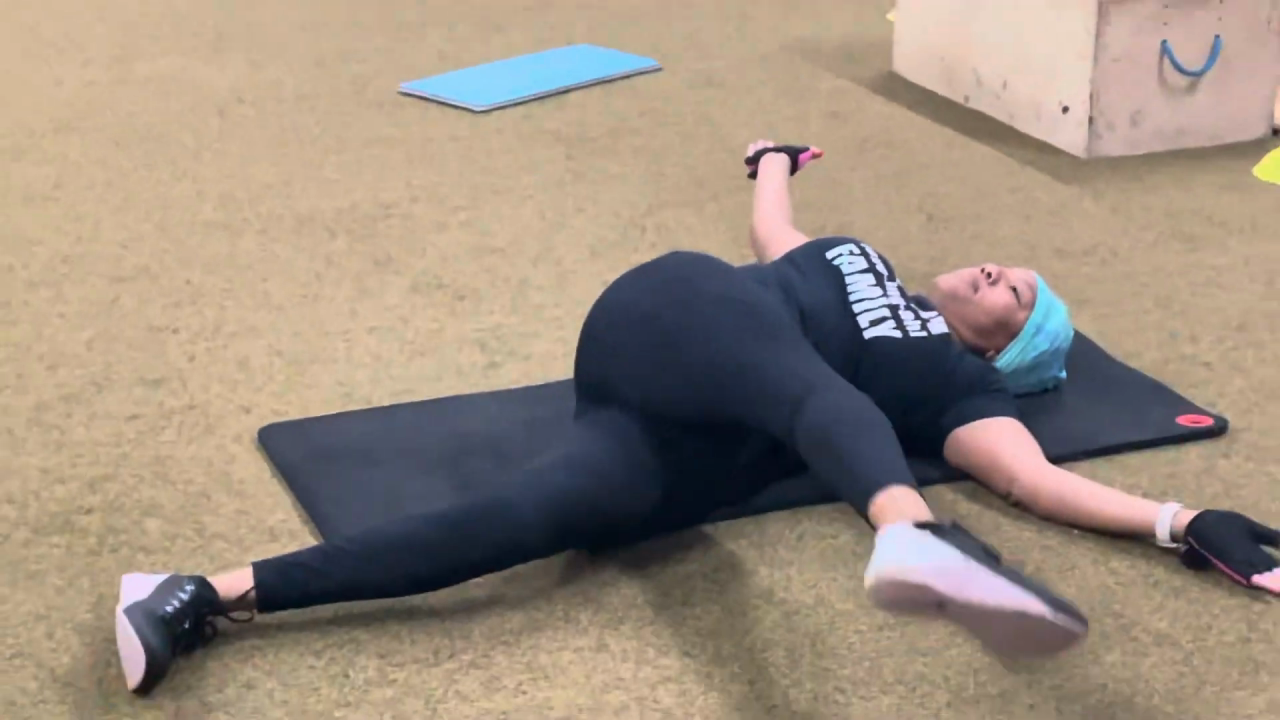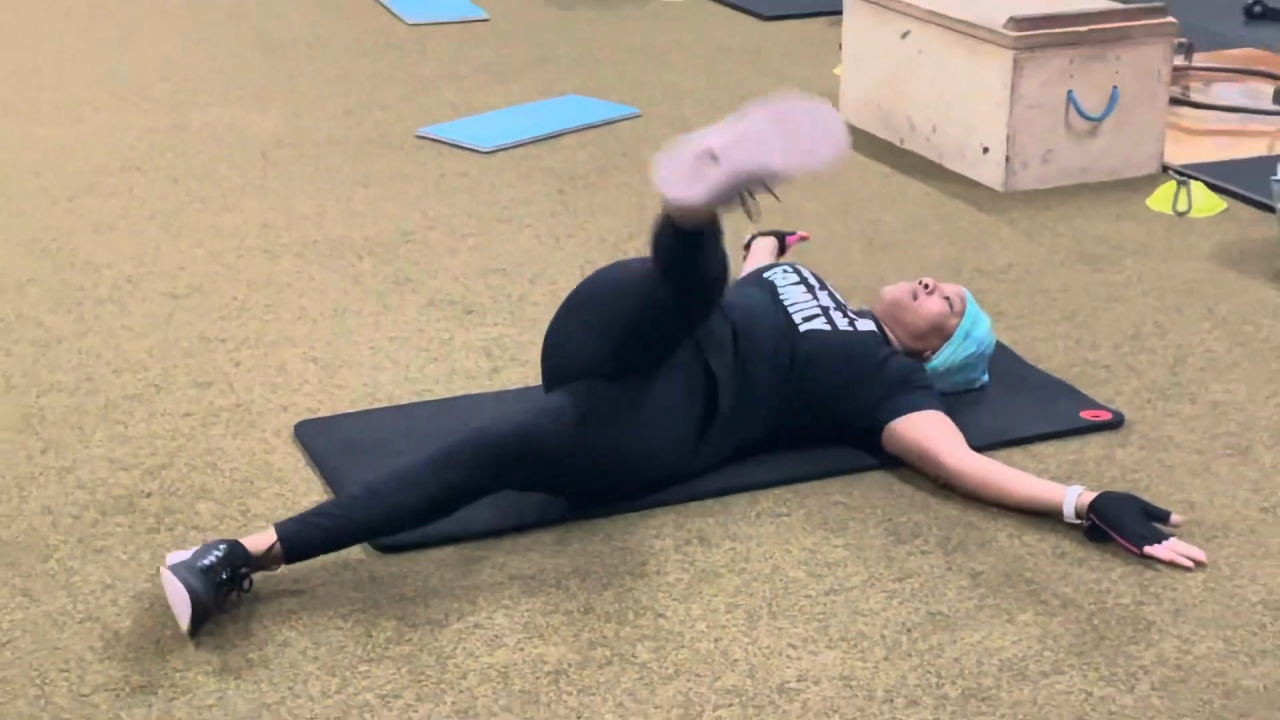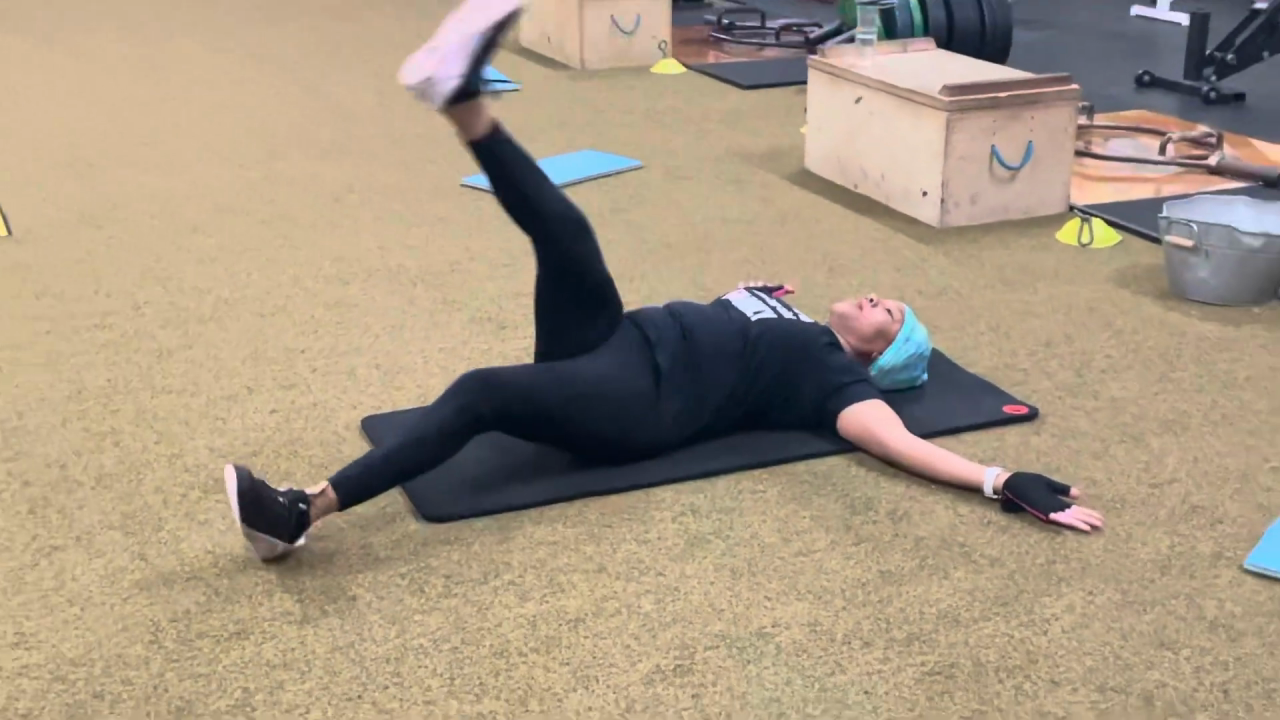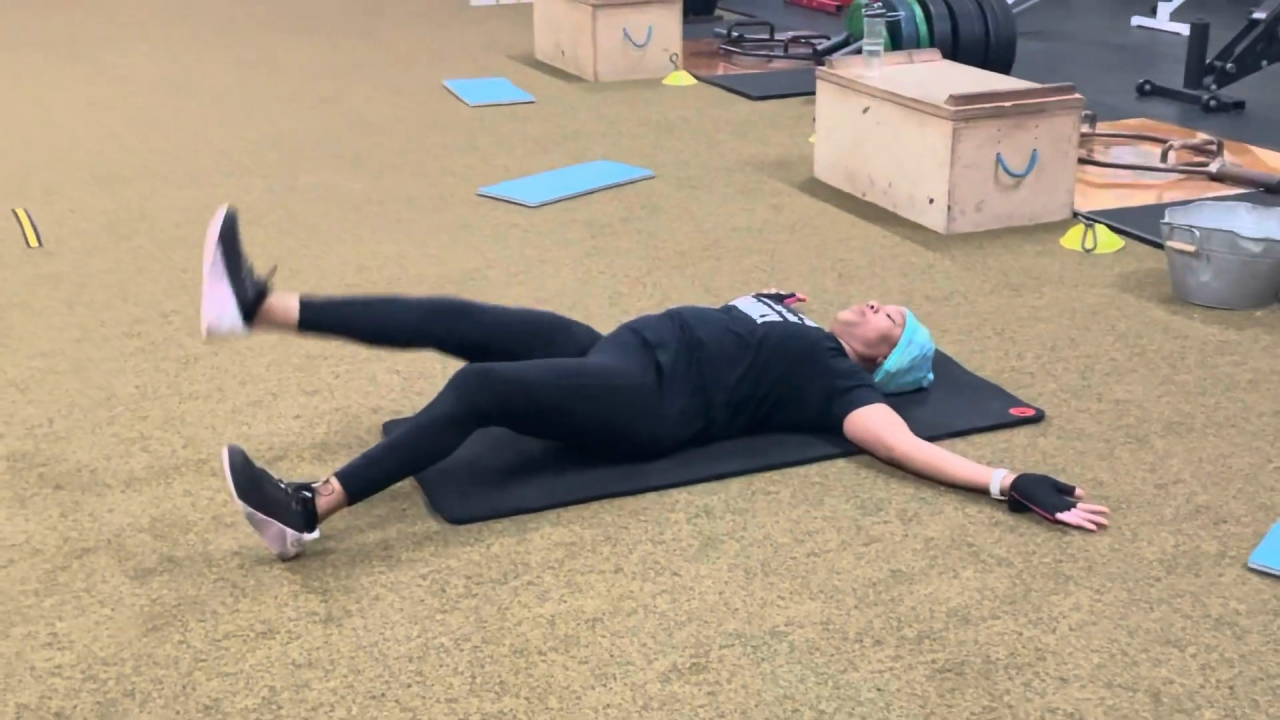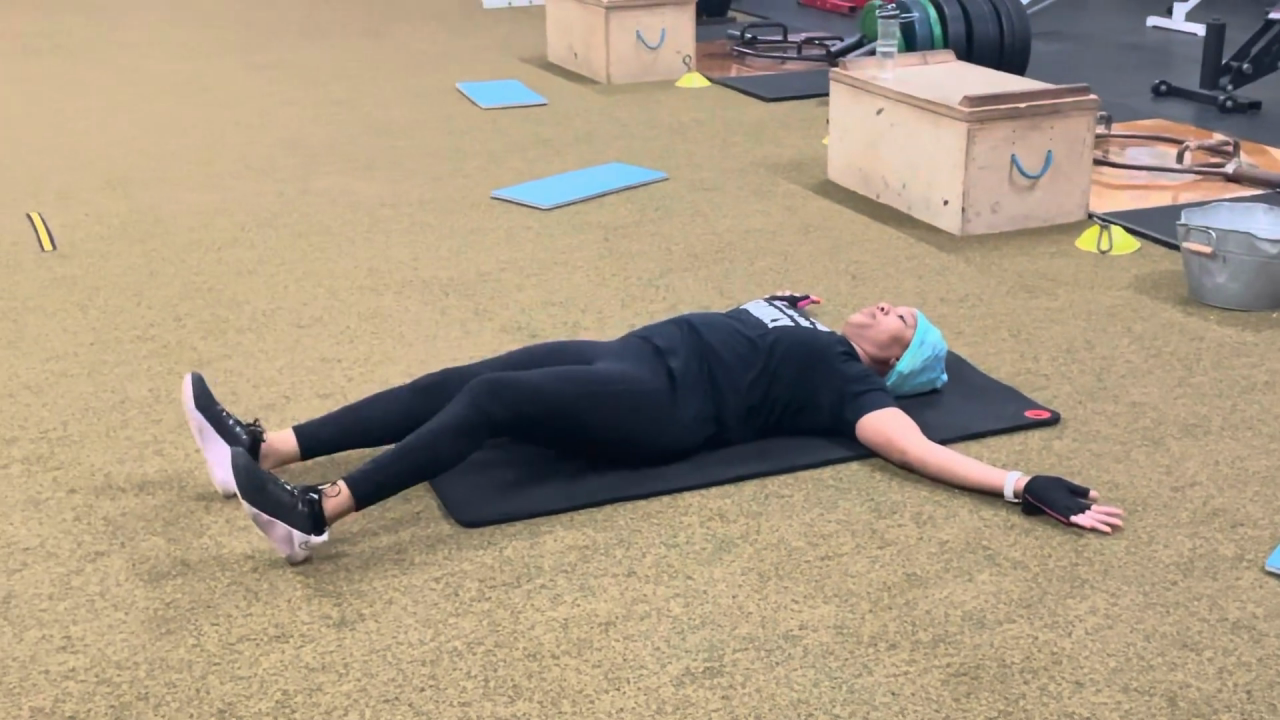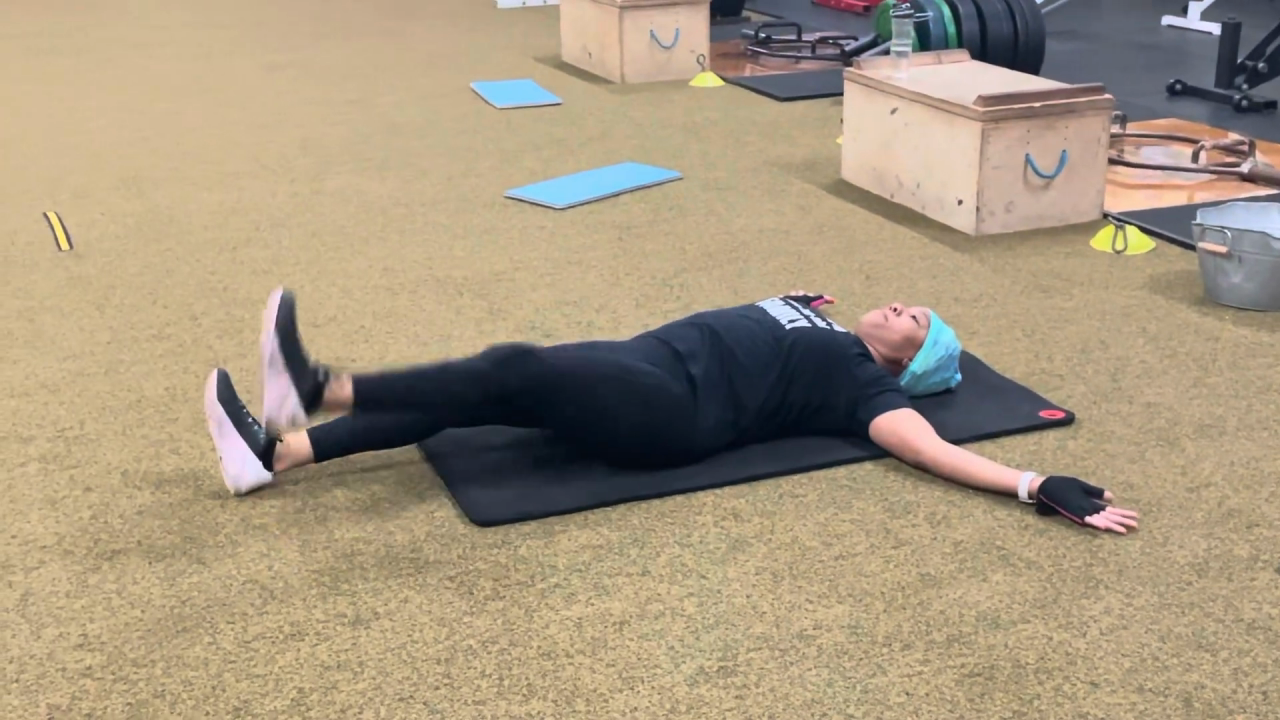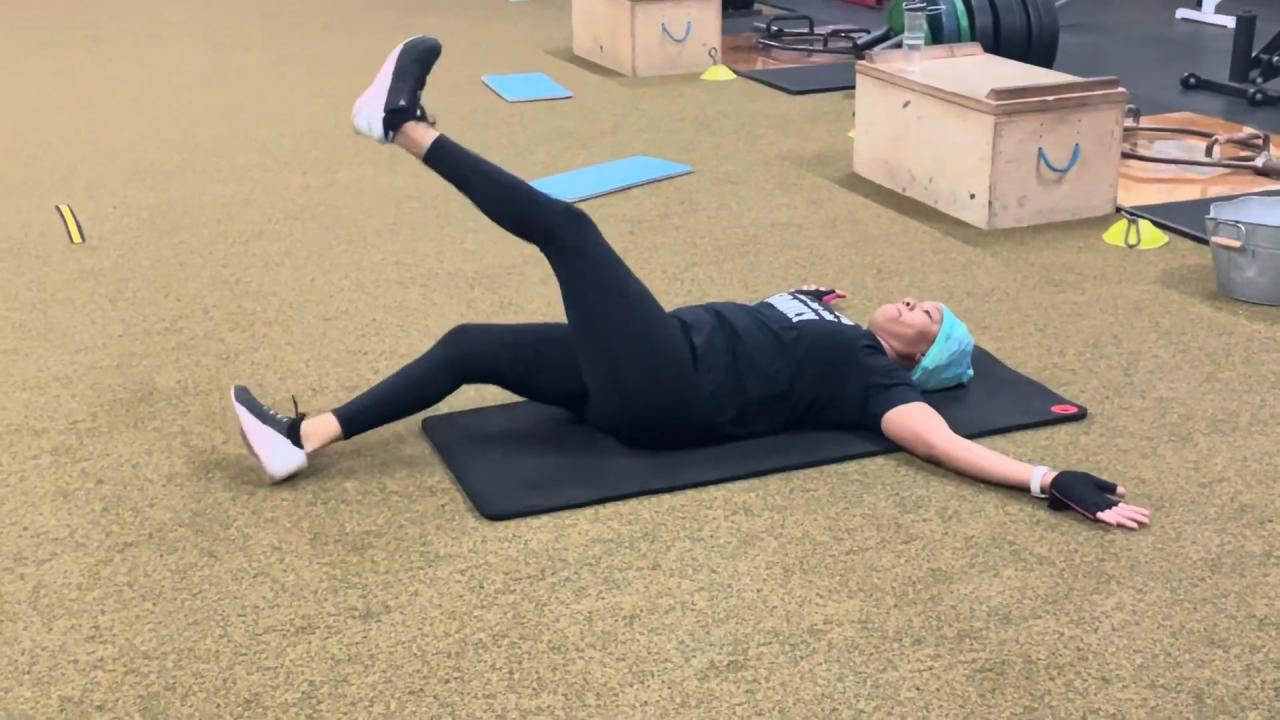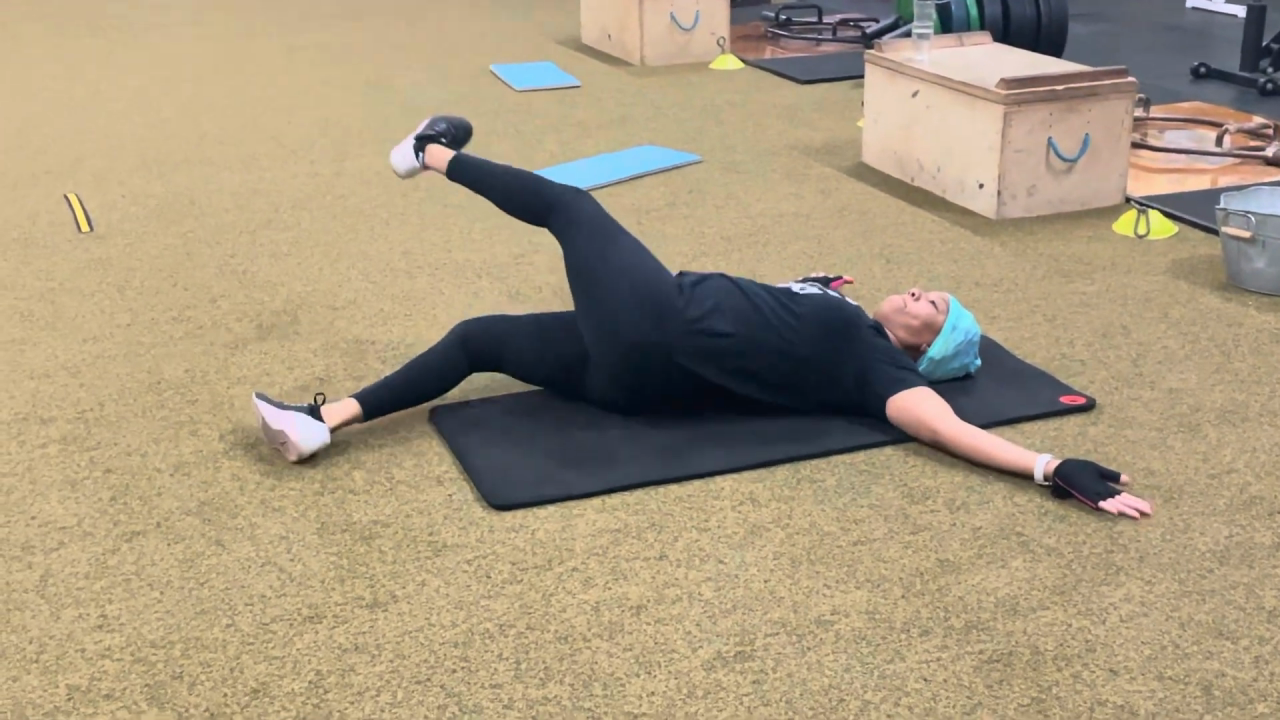
dt=0.4s
person 1, frame 1
left shoulder: (959, 385)
right shoulder: (853, 255)
left elbow: (1036, 483)
right elbow: (770, 236)
right wrist: (769, 164)
left hip: (689, 453)
right hip: (669, 313)
left knee: (530, 516)
right knee: (819, 393)
left ankle: (207, 598)
person 1, frame 2
left shoulder: (884, 380)
right shoulder: (800, 276)
left elbow: (962, 462)
left wrist: (1088, 500)
right wrist: (763, 244)
left hip: (653, 433)
right hip: (612, 330)
left knee: (490, 452)
right knee: (689, 280)
left ankle: (244, 558)
right ankle: (703, 183)
person 1, frame 3
left shoulder: (837, 380)
right shoulder: (794, 323)
left elbow: (905, 447)
left wrist: (1008, 485)
right wrist: (752, 292)
left hip: (636, 404)
right hip: (615, 345)
left knee: (479, 396)
right knee: (564, 234)
left ankle: (299, 515)
person 1, frame 4
left shoulder: (843, 384)
right shoulder: (797, 323)
left elbow: (913, 450)
left wrist: (1015, 484)
right wrist: (765, 294)
left hip: (647, 401)
right hip: (620, 351)
left knee: (480, 385)
right knee: (453, 320)
left ankle: (307, 515)
right ankle: (258, 302)
person 1, frame 5
left shoulder: (851, 385)
right shoulder: (806, 330)
left elbow: (924, 452)
left wrist: (1029, 488)
right wrist: (776, 303)
left hip: (658, 406)
right hip: (629, 354)
left knee: (488, 400)
right knee: (450, 382)
left ankle: (315, 513)
right ankle: (256, 447)
person 1, frame 6
left shoulder: (864, 386)
right shoulder: (822, 330)
left elbow: (937, 449)
left wrist: (1042, 485)
right wrist: (785, 300)
left hip: (673, 416)
right hip: (643, 359)
left knee: (511, 371)
right knee: (467, 401)
left ankle: (319, 393)
right ankle: (280, 446)
person 1, frame 7
left shoulder: (876, 380)
right shoulder: (832, 332)
left elbow: (942, 444)
left wrist: (1052, 484)
right wrist: (801, 297)
left hip: (661, 397)
right hip: (646, 378)
left knee: (563, 224)
right knee: (468, 346)
left ankle: (405, 123)
right ankle: (302, 439)
person 1, frame 8
left shoulder: (882, 372)
right shoulder: (848, 330)
left elbow: (951, 430)
left wrist: (1055, 469)
right wrist: (810, 280)
left hip: (651, 338)
right hip: (647, 375)
left knee: (567, 202)
right knee: (478, 336)
left ankle: (435, 156)
right ankle: (321, 422)
